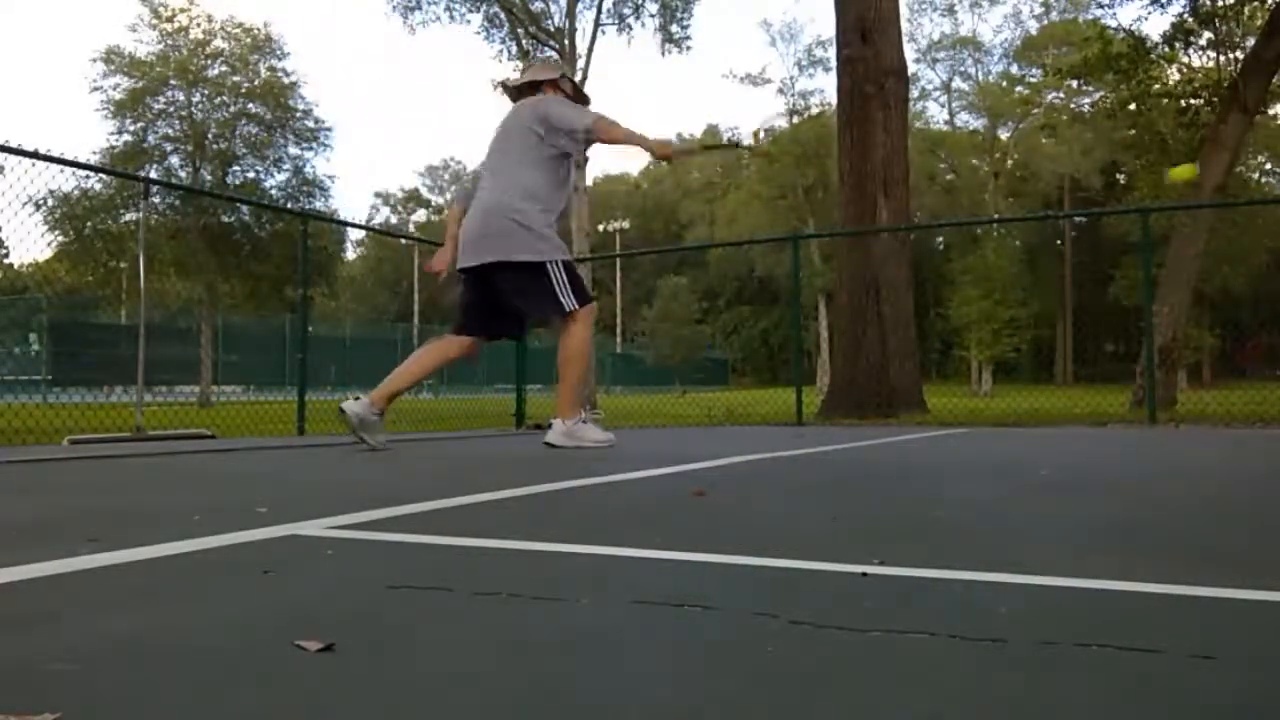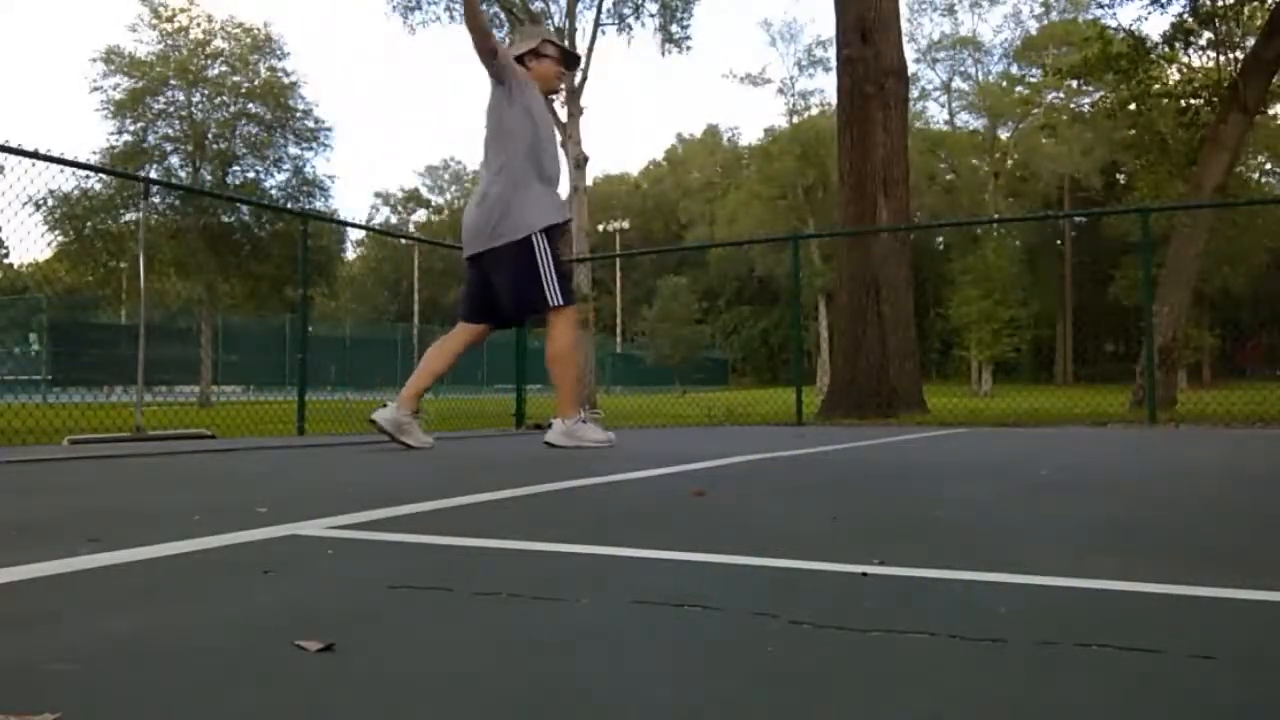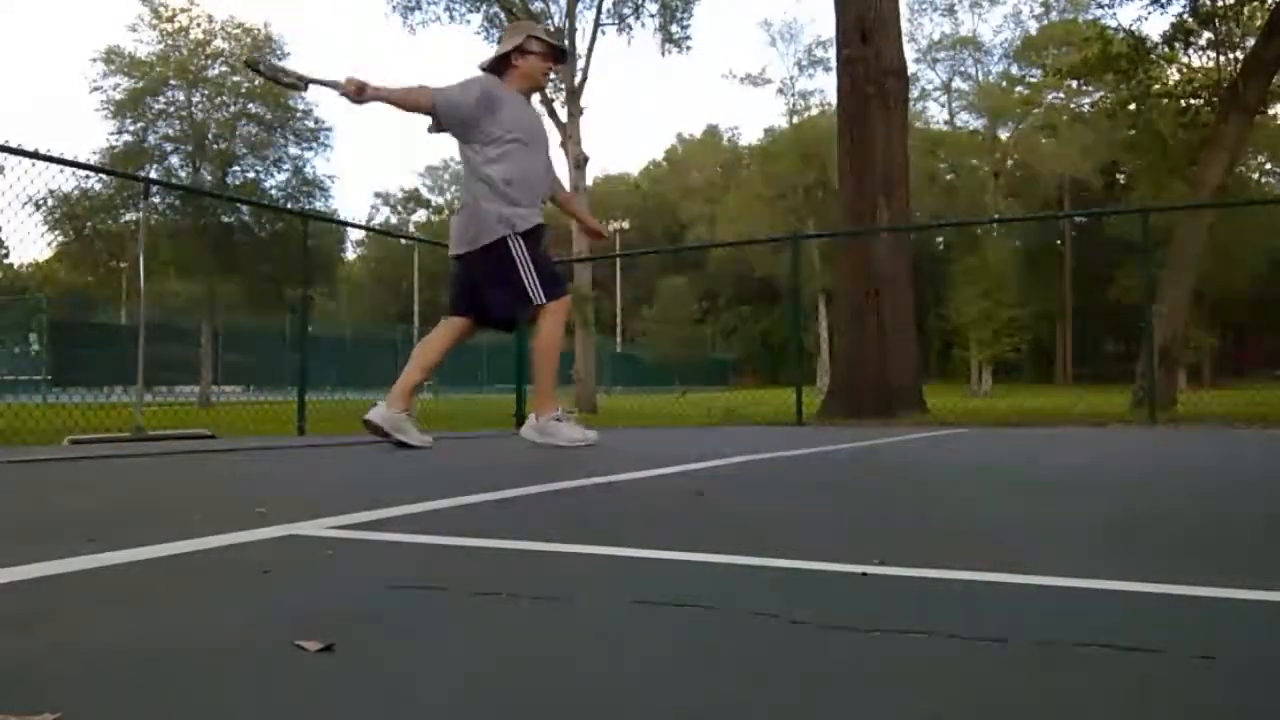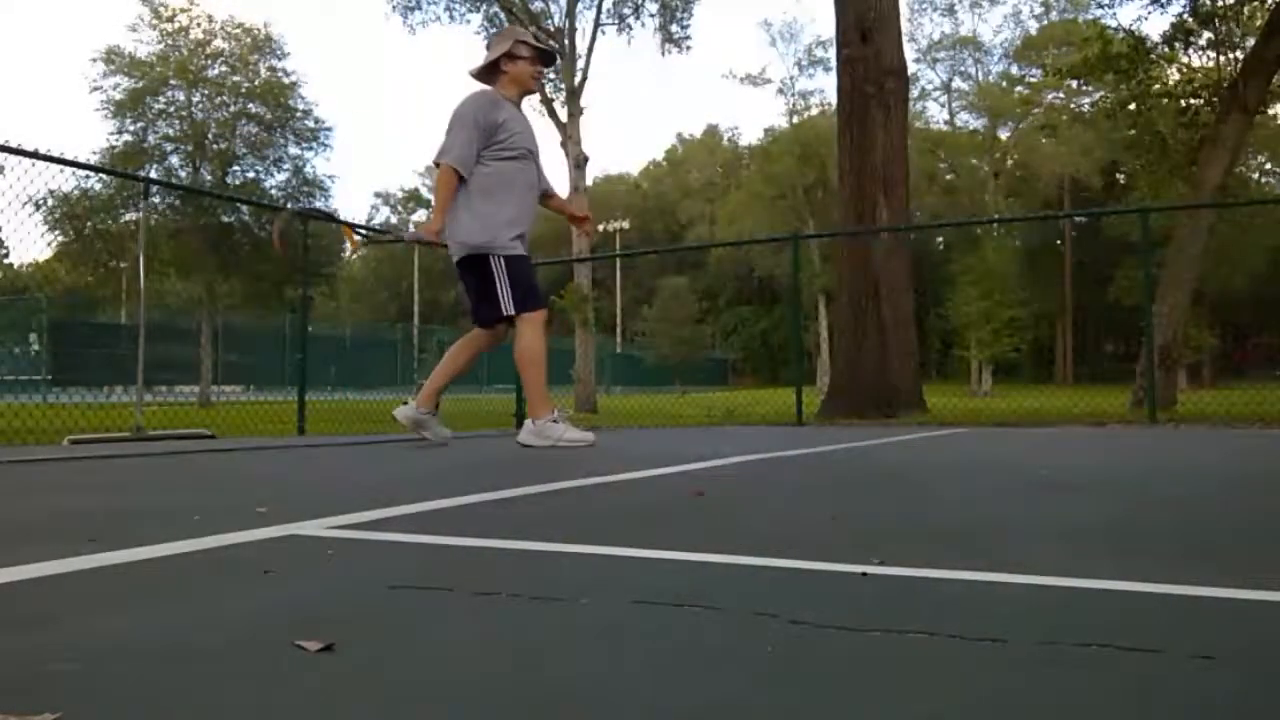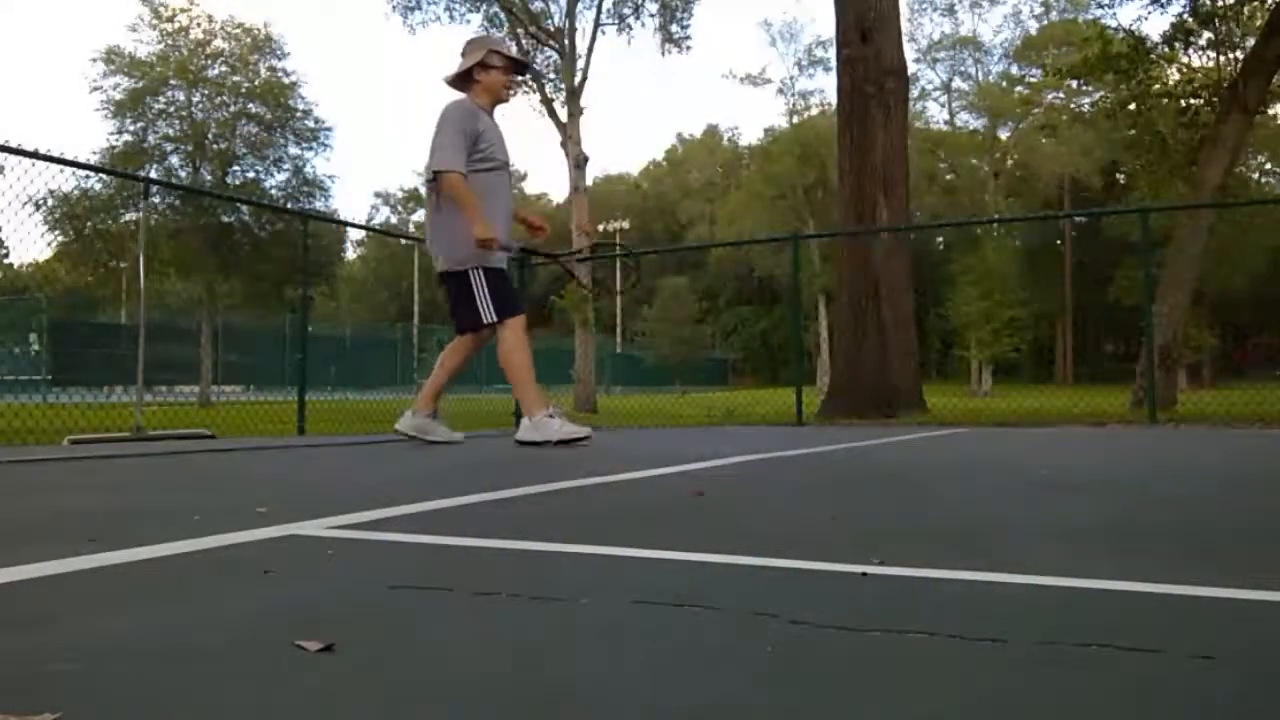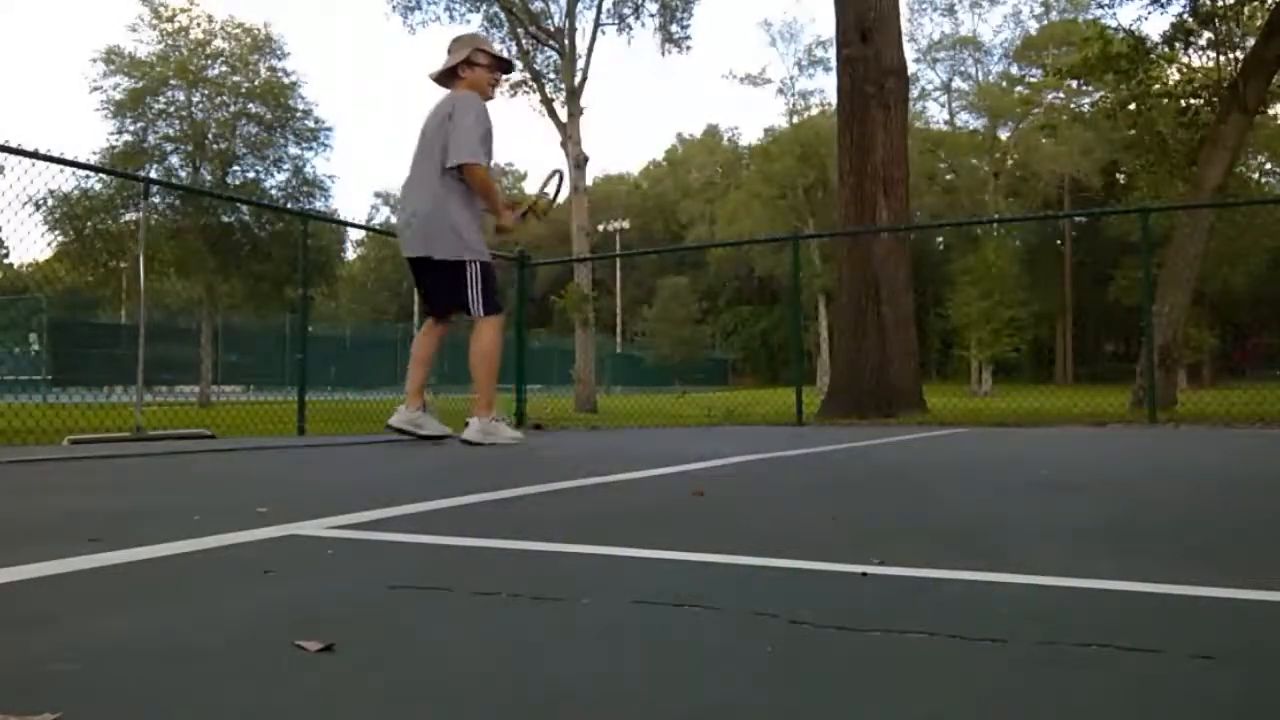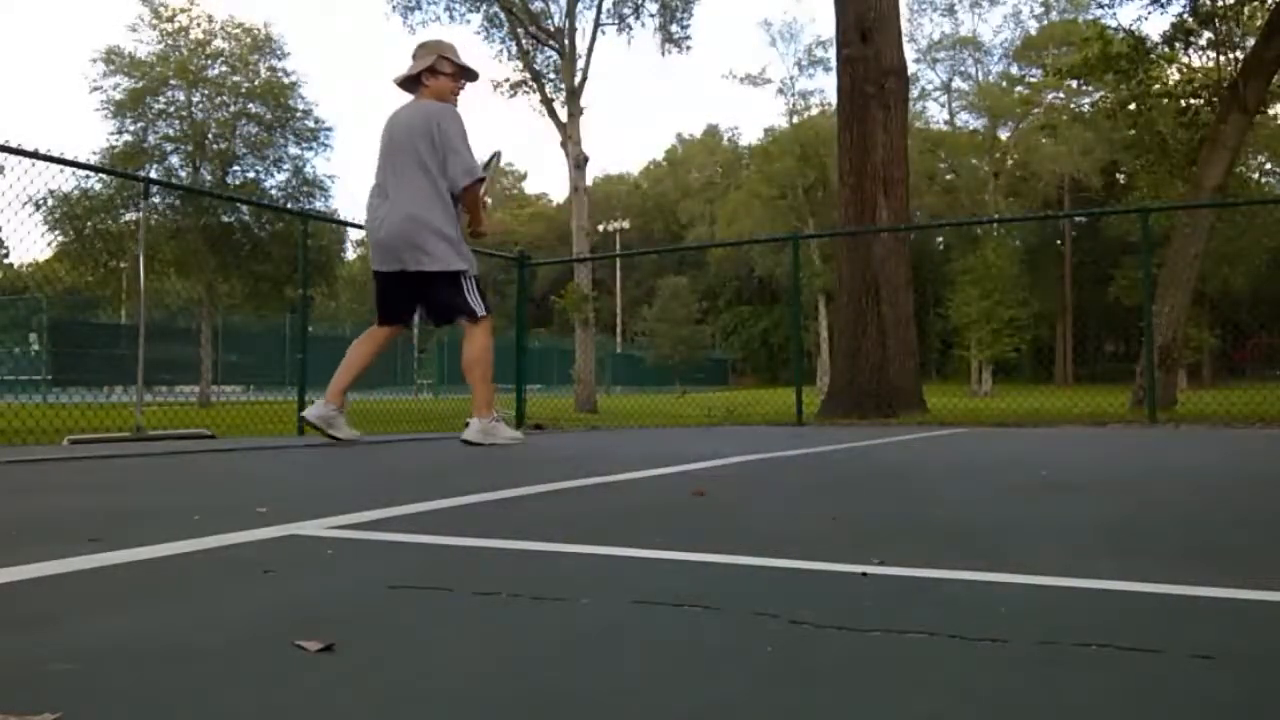
dt=0.2s
person 1, frame 1
left shoulder: (507, 137)
right shoulder: (545, 106)
left elbow: (465, 199)
right elbow: (593, 124)
left wrist: (449, 247)
right wrist: (646, 142)
left hip: (480, 245)
right hip: (520, 233)
left knee: (462, 339)
right knee: (580, 314)
left ankle: (370, 405)
right ankle: (568, 421)
person 1, frame 2
left shoulder: (530, 109)
right shoulder: (512, 81)
right elbow: (486, 45)
left hip: (489, 228)
right hip: (519, 223)
left knee: (471, 327)
right knee: (563, 312)
left ankle: (401, 408)
right ankle: (569, 420)
person 1, frame 3
left shoulder: (530, 115)
right shoulder: (487, 92)
left elbow: (546, 179)
right elbow: (428, 100)
left wrist: (583, 217)
right wrist: (376, 93)
left hip: (506, 228)
right hip: (498, 226)
left knee: (457, 324)
right knee: (554, 305)
left ankle: (393, 408)
right ankle: (545, 417)
person 1, frame 4
left shoulder: (517, 118)
right shoulder: (483, 104)
left elbow: (534, 184)
right elbow: (451, 163)
left wrist: (567, 210)
right wrist: (438, 217)
left hip: (501, 239)
right hip: (486, 236)
left knee: (492, 328)
right knee: (532, 316)
left ankle: (422, 405)
right ankle: (541, 420)
person 1, frame 5
left shoulder: (485, 122)
right shoulder: (460, 112)
right elbow: (448, 172)
left wrist: (522, 218)
right wrist: (479, 222)
left hip: (483, 248)
right hip: (469, 245)
left knee: (475, 332)
right knee: (511, 323)
left ankle: (421, 413)
right ankle: (538, 416)
person 1, frame 6
left shoulder: (446, 109)
right shoulder: (468, 104)
right elbow: (471, 164)
left wrist: (491, 205)
right wrist: (500, 210)
left hip: (424, 231)
right hip: (450, 231)
left knee: (438, 317)
right knee: (489, 317)
left ankle: (411, 408)
right ankle: (483, 419)
person 1, frame 7
left shoulder: (396, 120)
right shoulder: (443, 114)
right elbow: (466, 181)
left wrist: (456, 209)
right wrist: (477, 218)
left hip: (387, 240)
right hip: (432, 239)
left knee: (387, 326)
right knee: (478, 322)
left ankle: (328, 405)
right ankle: (484, 420)
